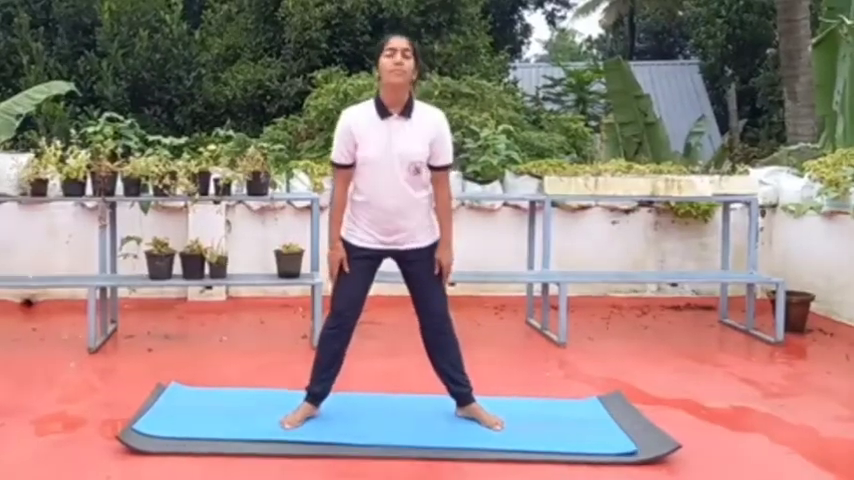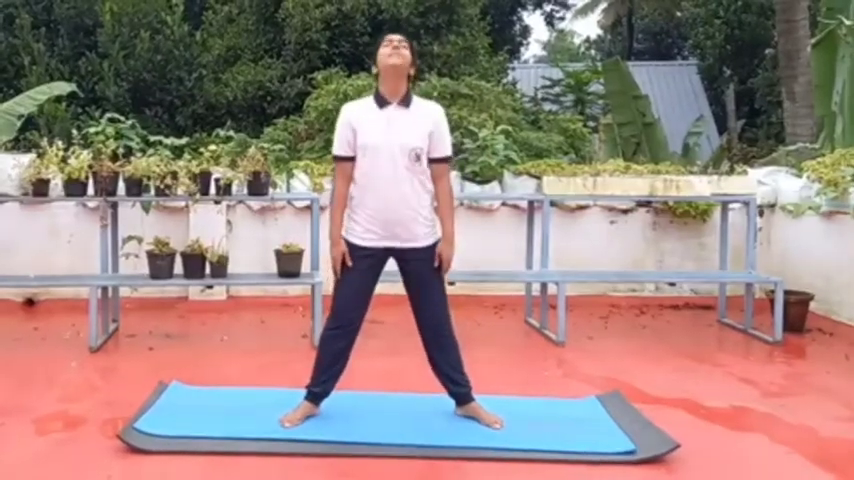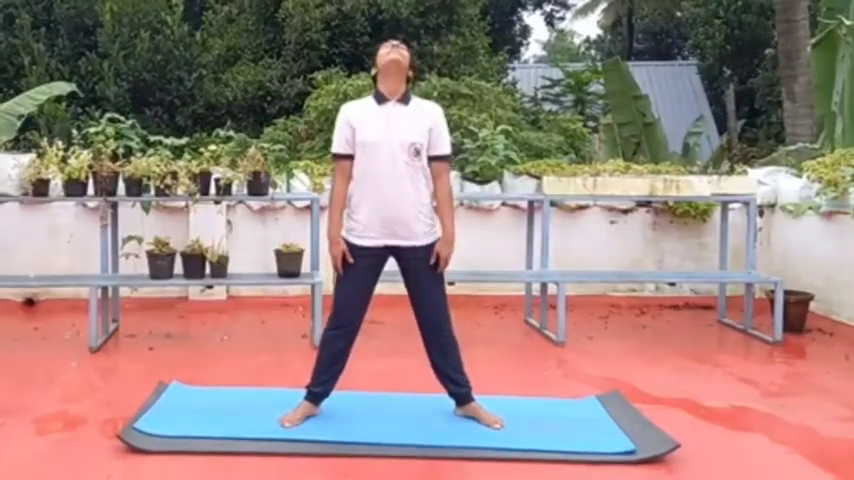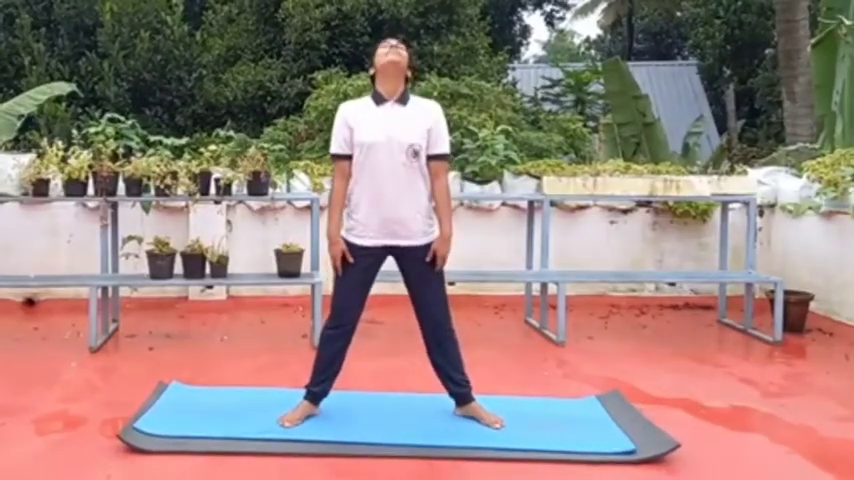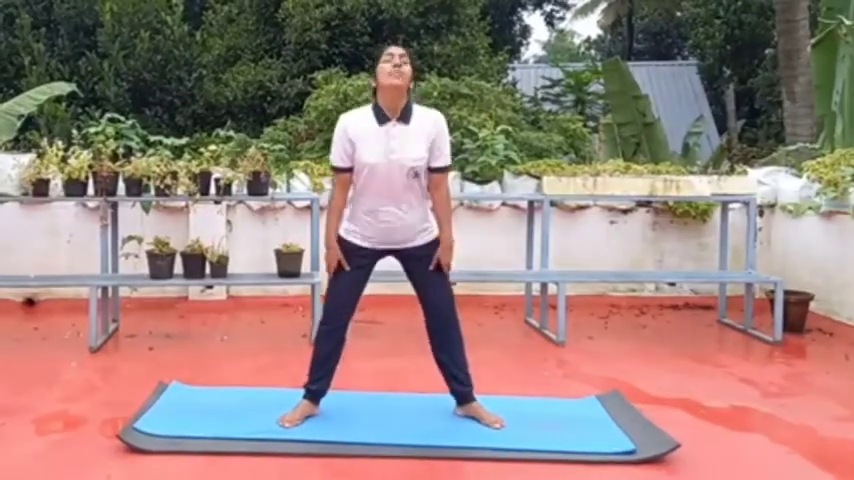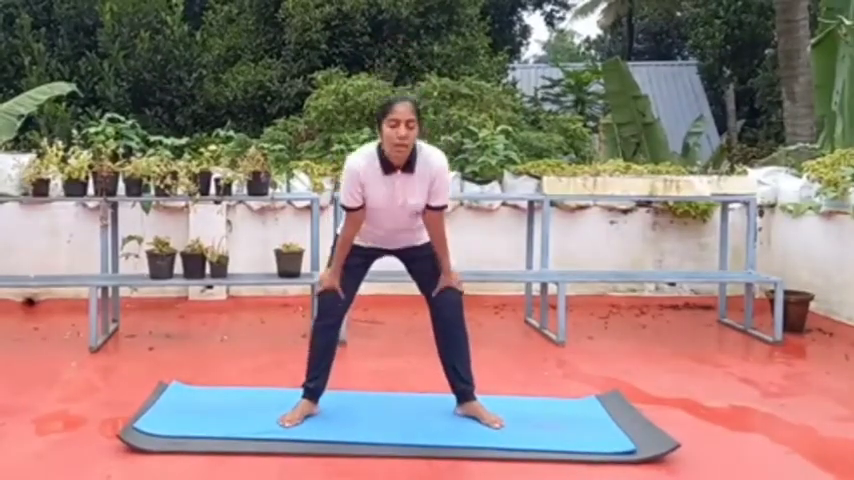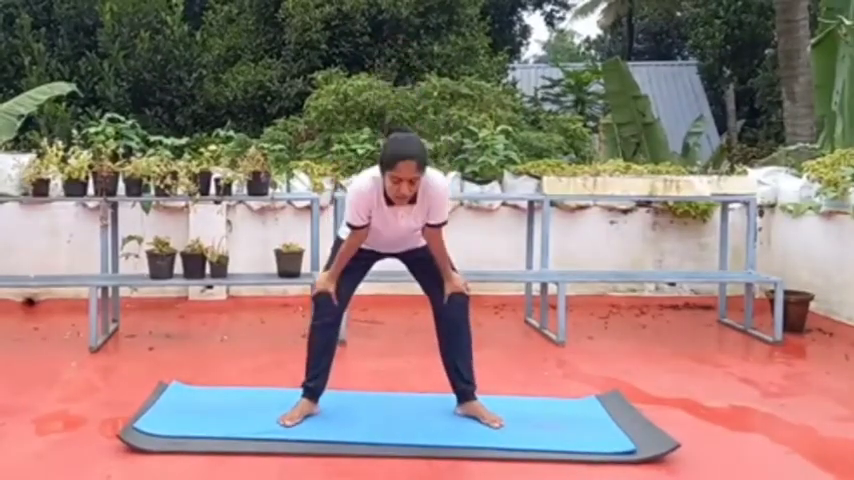
dt=0.3s
person 1, frame 1
left shoulder: (433, 120)
right shoulder: (353, 119)
left elbow: (441, 186)
right elbow: (341, 185)
left wrist: (446, 244)
right wrist: (334, 242)
left hip: (418, 240)
right hip: (361, 239)
left knee: (437, 320)
right knee: (340, 319)
left ankle: (466, 401)
right ankle: (311, 401)
person 1, frame 2
left shoulder: (431, 114)
right shoulder: (353, 113)
left elbow: (441, 179)
right elbow: (342, 179)
left wrist: (448, 237)
right wrist: (336, 237)
left hip: (419, 239)
right hip: (363, 238)
left knee: (435, 321)
right knee: (343, 320)
left ankle: (465, 400)
right ankle: (312, 399)
person 1, frame 3
left shoulder: (430, 113)
right shoulder: (352, 112)
left elbow: (441, 177)
right elbow: (342, 177)
left wrist: (448, 233)
right wrist: (334, 234)
left hip: (419, 237)
right hip: (363, 236)
left knee: (436, 320)
right knee: (344, 320)
left ankle: (464, 400)
right ankle: (312, 399)
person 1, frame 4
left shoulder: (429, 111)
right shoulder: (350, 112)
left elbow: (439, 176)
right elbow: (341, 177)
left wrist: (445, 232)
right wrist: (333, 233)
left hip: (417, 236)
right hip: (361, 236)
left knee: (436, 319)
right knee: (341, 319)
left ankle: (465, 400)
right ankle: (311, 400)
person 1, frame 5
left shoulder: (433, 123)
right shoulder: (351, 124)
left elbow: (438, 188)
right elbow: (341, 189)
left wrist: (447, 241)
right wrist: (331, 243)
left hip: (419, 239)
right hip: (359, 239)
left knee: (443, 314)
right knee: (334, 316)
left ankle: (466, 400)
right ankle: (310, 399)
person 1, frame 6
left shoulder: (435, 163)
right shoulder: (358, 164)
left elbow: (434, 222)
right elbow: (352, 222)
left wrist: (446, 270)
right wrist: (334, 270)
left hip: (415, 242)
right hip: (363, 242)
left knee: (449, 309)
right knee: (328, 311)
left ankle: (467, 400)
right ankle: (309, 399)
person 1, frame 7
left shoulder: (437, 186)
right shoulder: (362, 187)
left elbow: (433, 238)
right elbow: (355, 238)
left wrist: (450, 277)
right wrist: (330, 276)
left hip: (415, 245)
right hip: (364, 245)
left knee: (454, 304)
right knee: (326, 306)
left ankle: (467, 399)
right ankle: (309, 398)
